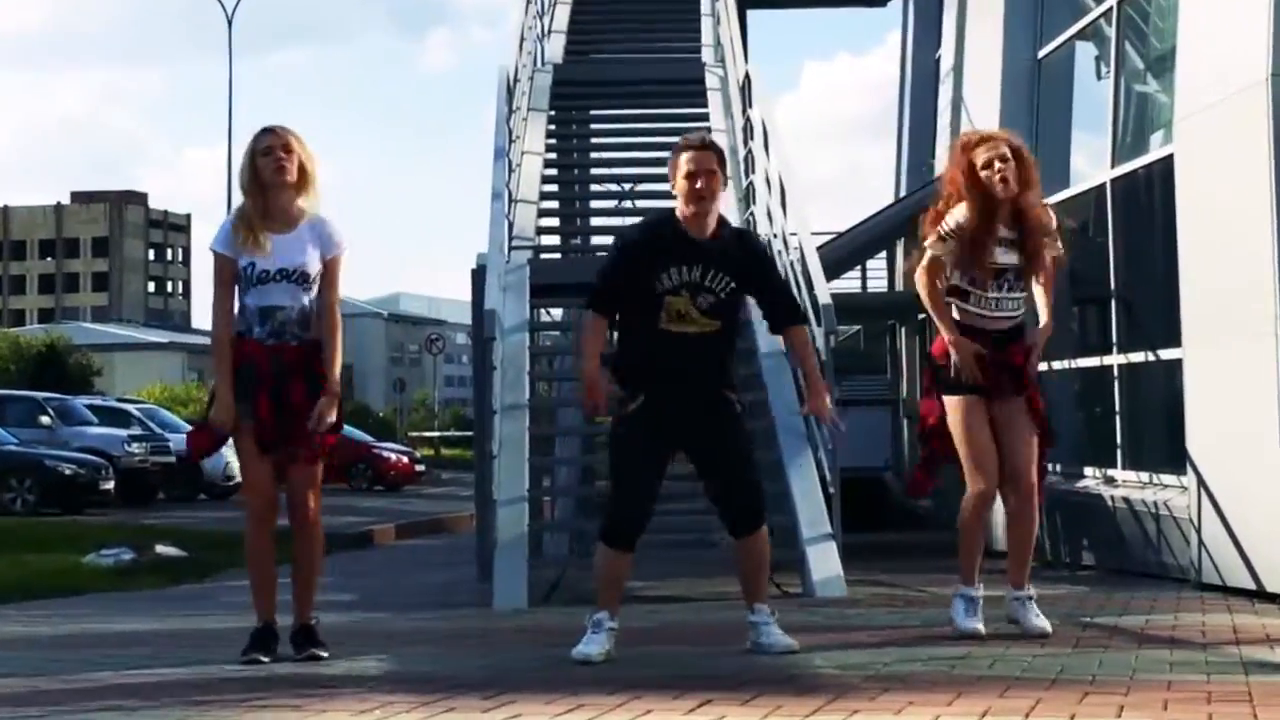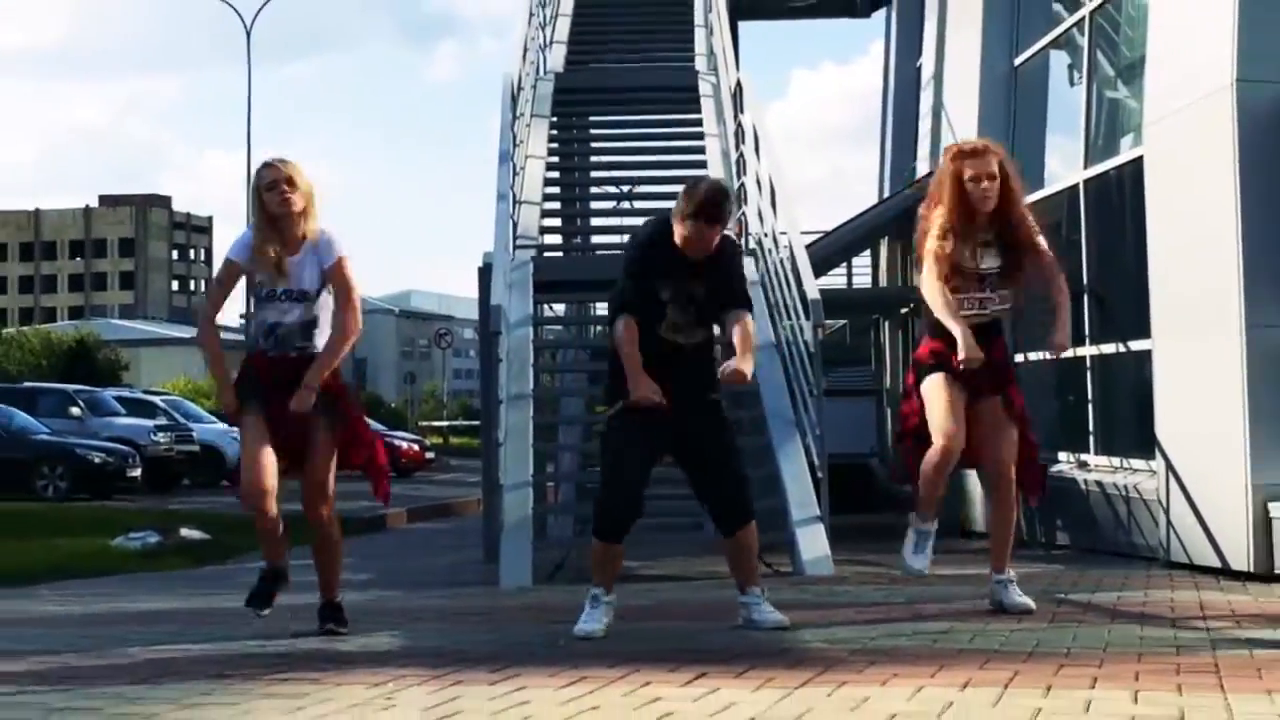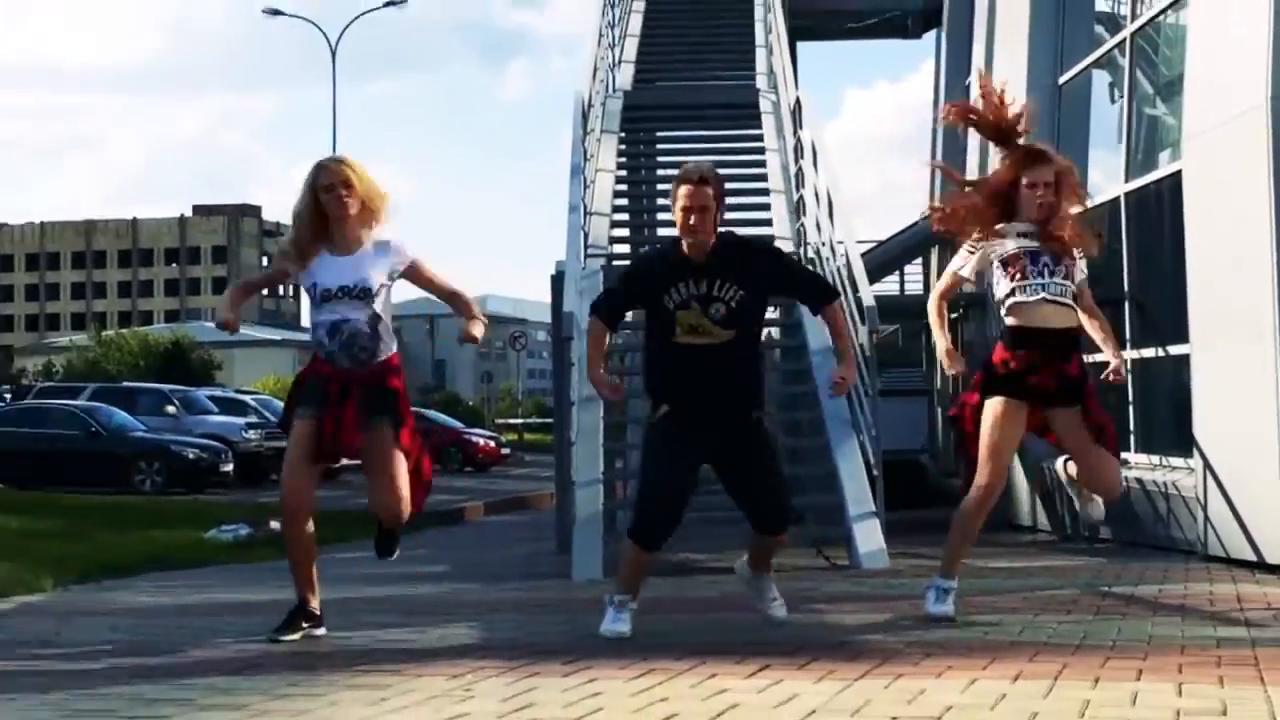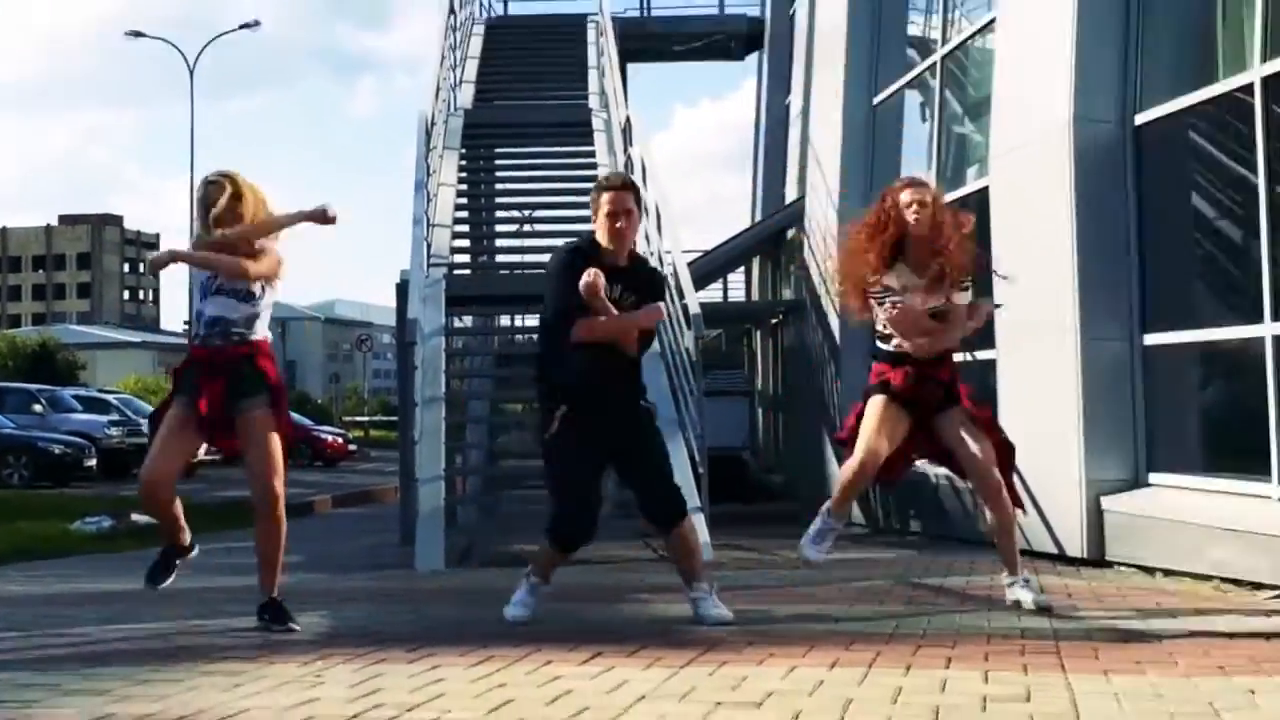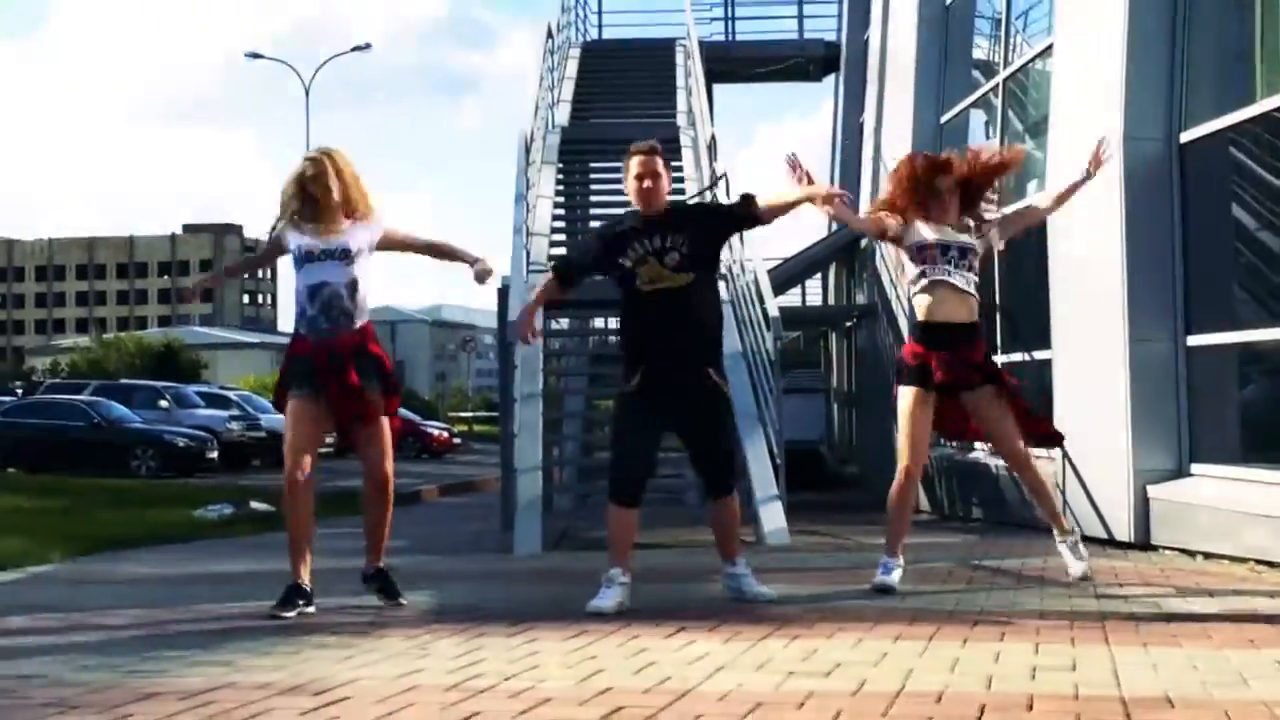
dt=0.3s
person 1, frame 1
left shoulder: (320, 231)
right shoulder: (234, 231)
left elbow: (330, 315)
right elbow: (222, 317)
left wrist: (332, 390)
right wrist: (223, 393)
left hip: (304, 367)
right hip: (251, 368)
left knee: (303, 502)
right knee: (260, 504)
right ankle: (264, 625)
person 1, frame 2
left shoulder: (325, 245)
right shoulder: (249, 246)
left elbow: (350, 322)
right elbow: (207, 313)
left wrist: (311, 386)
right wrist: (223, 384)
left hip: (316, 378)
right hip: (262, 378)
left knee: (319, 504)
right knee: (257, 488)
left ankle: (331, 600)
right ankle: (274, 565)
person 1, frame 3
left shoulder: (387, 252)
right shoulder: (305, 255)
left elbow: (448, 291)
right elbow: (252, 283)
left wrist: (473, 317)
right wrist: (231, 306)
left hip: (378, 382)
right hip: (323, 381)
left knee: (394, 504)
right knee: (293, 502)
left ankle: (388, 521)
right ankle: (308, 608)
person 1, frame 4
left shoulder: (267, 252)
right shoulder: (213, 244)
left elbow: (247, 268)
right elbow: (225, 238)
left wrist: (178, 255)
right wrist: (299, 216)
left hip: (249, 370)
right hip: (202, 369)
left knee: (270, 489)
right knee: (152, 482)
left ankle: (270, 600)
right ankle: (178, 540)
person 1, frame 5
left shoulder: (364, 230)
right shoulder: (290, 230)
left elbow: (424, 245)
right elbow: (258, 260)
left wrist: (472, 260)
right wrist: (212, 278)
left hip: (358, 355)
right hip: (308, 358)
left knee: (379, 471)
right knee: (296, 474)
left ankle: (375, 567)
right ankle: (301, 583)
person 2, frame 1
left shoulder: (1036, 222)
right shoulder: (962, 221)
right elbow: (924, 276)
left wrist: (1042, 324)
right wrist: (948, 332)
left hip: (1011, 357)
right hip: (959, 361)
left knee: (1025, 481)
right knee: (984, 482)
person 2, frame 2
left shoulder: (1016, 229)
right shoulder: (945, 227)
left elbow: (1055, 279)
right elbow: (930, 281)
left wrist: (1062, 324)
right wrist: (961, 332)
left hip: (993, 357)
right hip: (944, 354)
left knee: (1006, 476)
right knee: (950, 443)
left ankle: (1001, 580)
right ankle: (924, 521)
person 2, frame 3
left shoulder: (1069, 234)
right shoulder: (989, 235)
left elbow: (1085, 304)
right elbow: (940, 294)
left wrist: (1112, 349)
right wrist: (943, 341)
left hip: (1067, 367)
right hip: (1012, 363)
left knee: (1108, 479)
right knee: (987, 485)
left ankle: (1074, 473)
right ankle: (944, 583)
person 2, frame 4
left shoulder: (954, 263)
right shoulder: (882, 271)
left elbow: (969, 323)
right elbow: (914, 341)
left wrist: (928, 313)
right wrist: (956, 323)
left hip: (942, 379)
right hip: (894, 377)
left knee: (992, 479)
right knee: (865, 458)
left ankle: (1016, 579)
right ankle: (834, 515)
person 2, frame 5
left shoulder: (979, 229)
right shoulder: (911, 228)
left elbow: (1034, 213)
right elbow: (857, 220)
left wrist: (1083, 179)
left hip: (970, 354)
right hip: (922, 353)
left knee: (1018, 454)
right knee: (910, 466)
left ankle: (1065, 534)
right ankle: (891, 560)
person 3, frame 1
left shoulder: (746, 248)
right shoulder: (644, 239)
left elbow: (788, 315)
right elbow: (600, 304)
left wrist: (814, 386)
right wrist: (592, 369)
left hip: (712, 397)
right hip: (646, 398)
left knee: (748, 506)
right knee: (625, 512)
person 3, frame 2
left shoulder: (726, 253)
right shoulder: (647, 246)
left elbow: (739, 311)
right elbow: (625, 311)
left wrist: (745, 357)
right wrist: (634, 373)
left hip: (696, 396)
right hip: (636, 400)
left knee: (734, 501)
right knee: (617, 504)
left ankle: (752, 598)
right ankle: (601, 599)
person 3, frame 3
left shoulder: (753, 255)
right shoulder: (653, 264)
left elbow: (822, 294)
right elbow: (604, 311)
left wrist: (846, 357)
right wrist: (596, 368)
left hip: (739, 410)
right hip: (677, 411)
left knee: (774, 510)
right knee: (654, 515)
left ankle: (758, 572)
right ankle: (622, 602)
person 3, frame 4
left shoulder: (648, 278)
right shoulder: (569, 260)
left elbow: (634, 343)
right elbow: (566, 330)
left wrist: (603, 305)
right wrist: (622, 323)
left hip: (626, 406)
right hip: (569, 409)
left knee: (667, 504)
right knee: (575, 522)
left ankle: (700, 593)
right ankle: (535, 581)
person 3, frame 5
left shoulder: (699, 220)
right shoulder: (615, 231)
left elbow: (752, 212)
right elbow: (565, 273)
left wrist: (807, 195)
right wrist: (532, 308)
left hip: (699, 373)
right hip: (643, 375)
left knee: (721, 470)
right knee: (626, 476)
left ankle: (735, 569)
right ankle: (618, 579)
